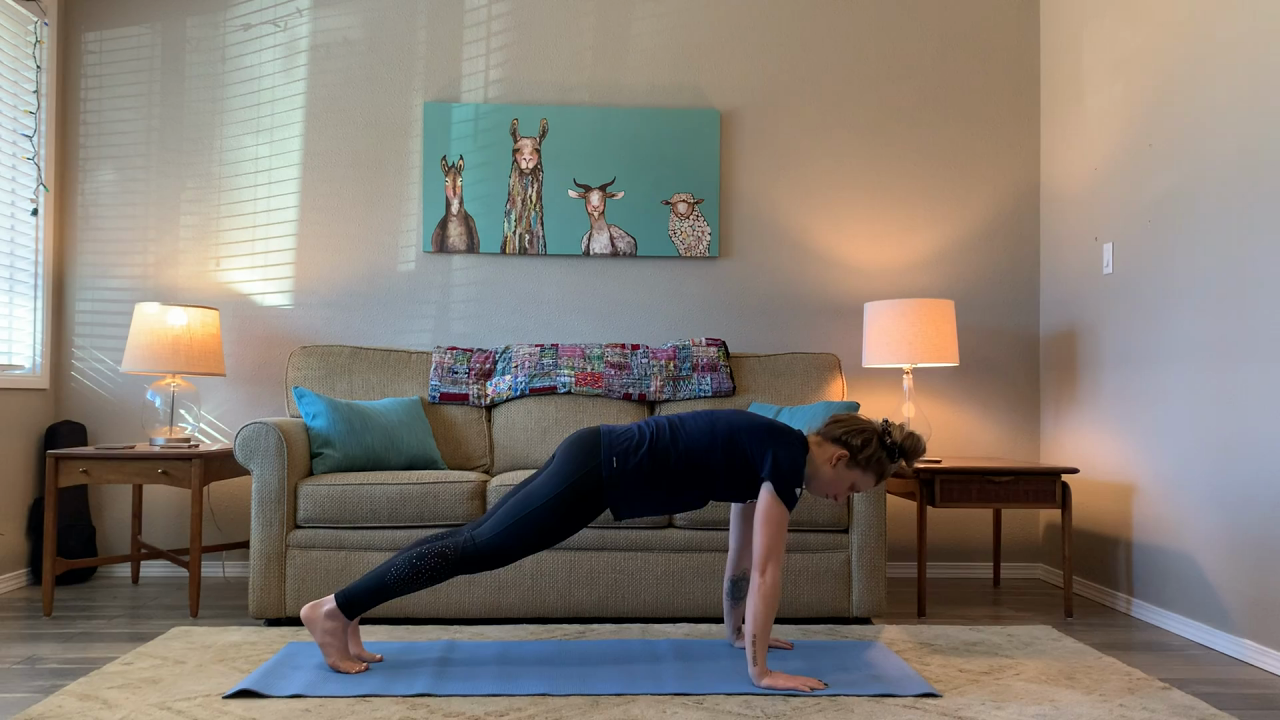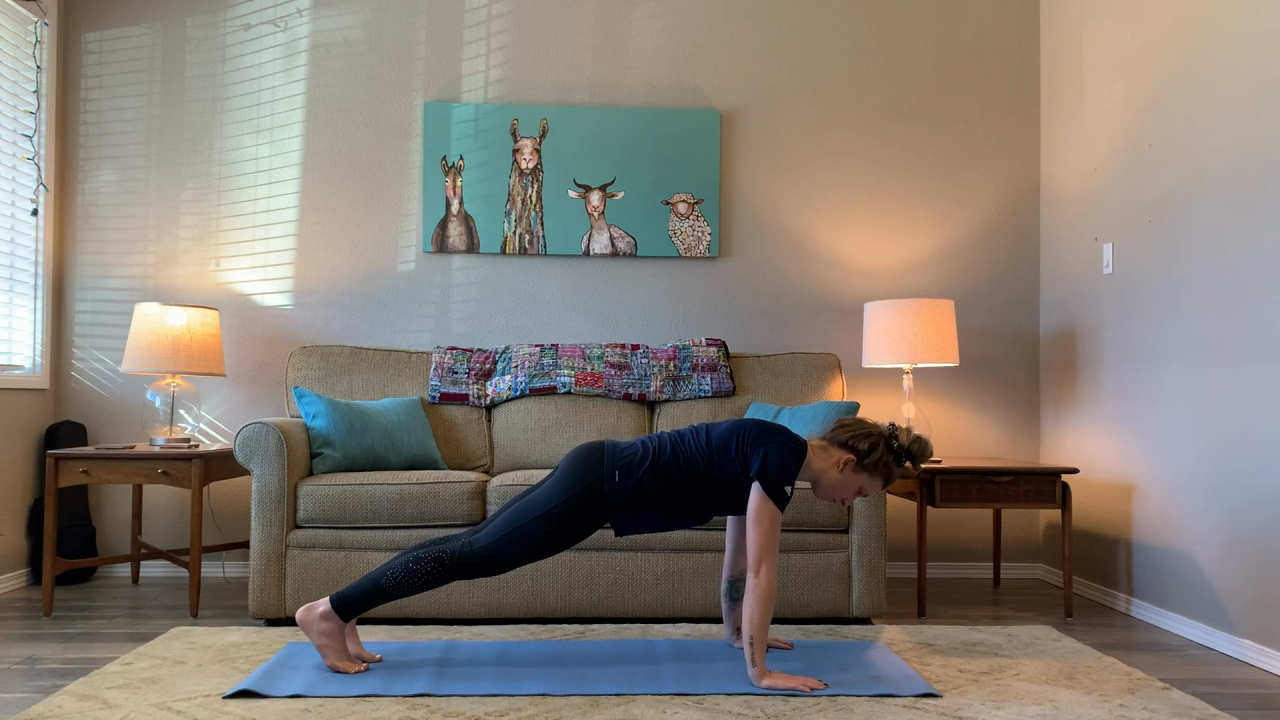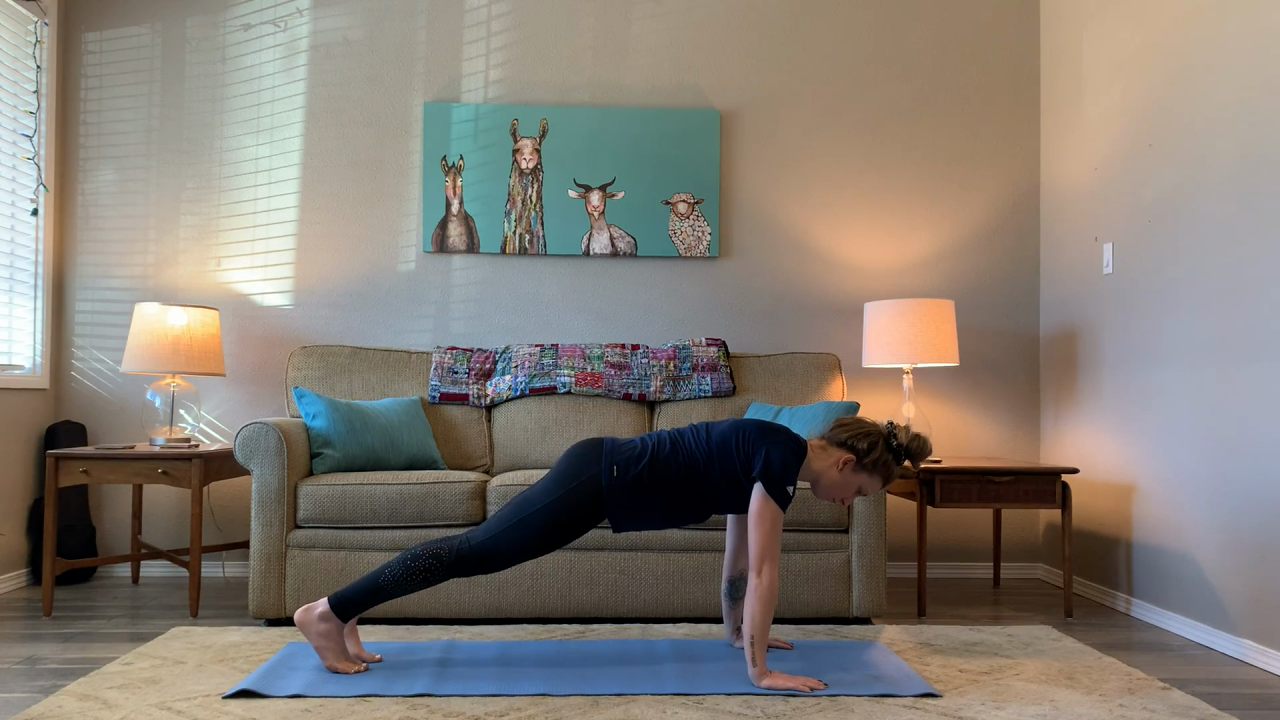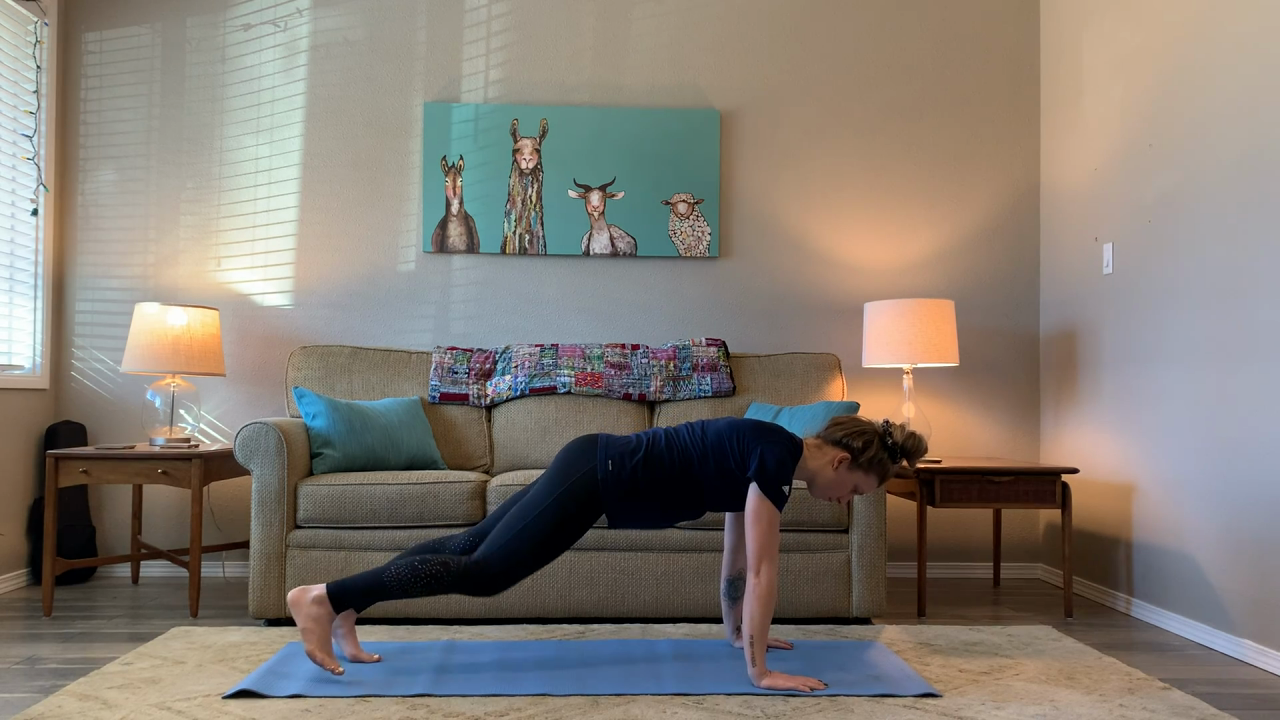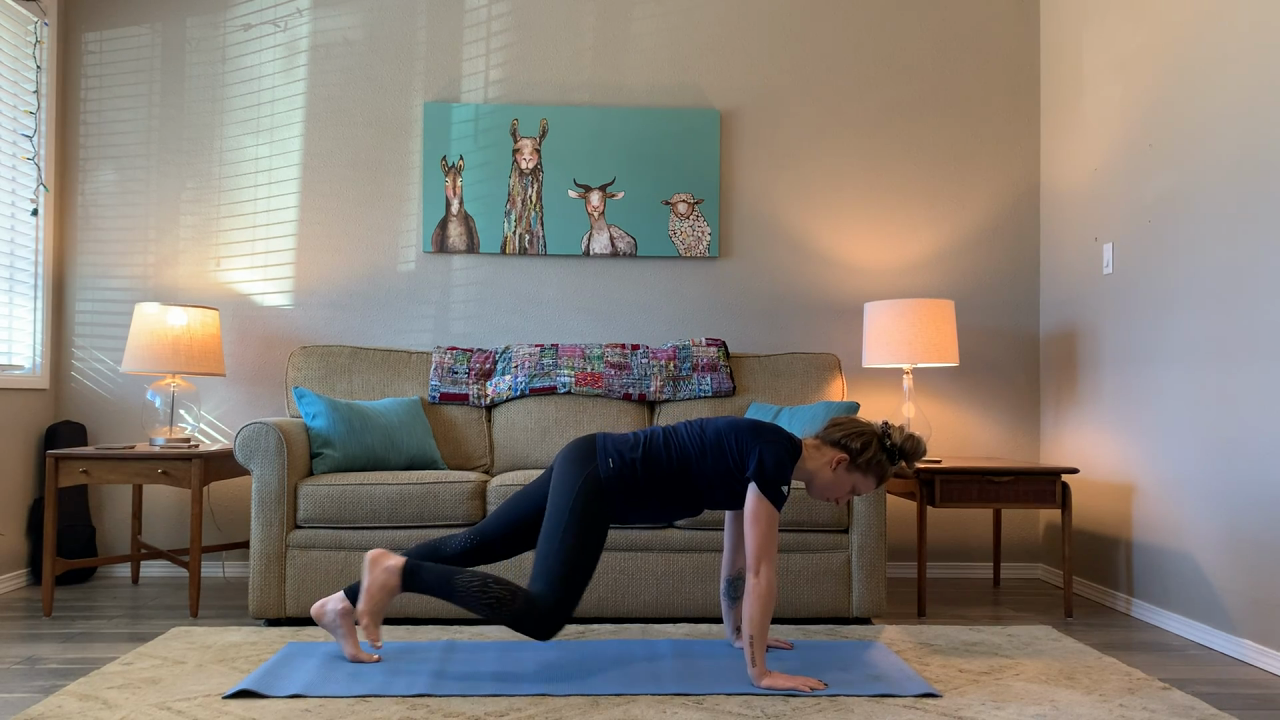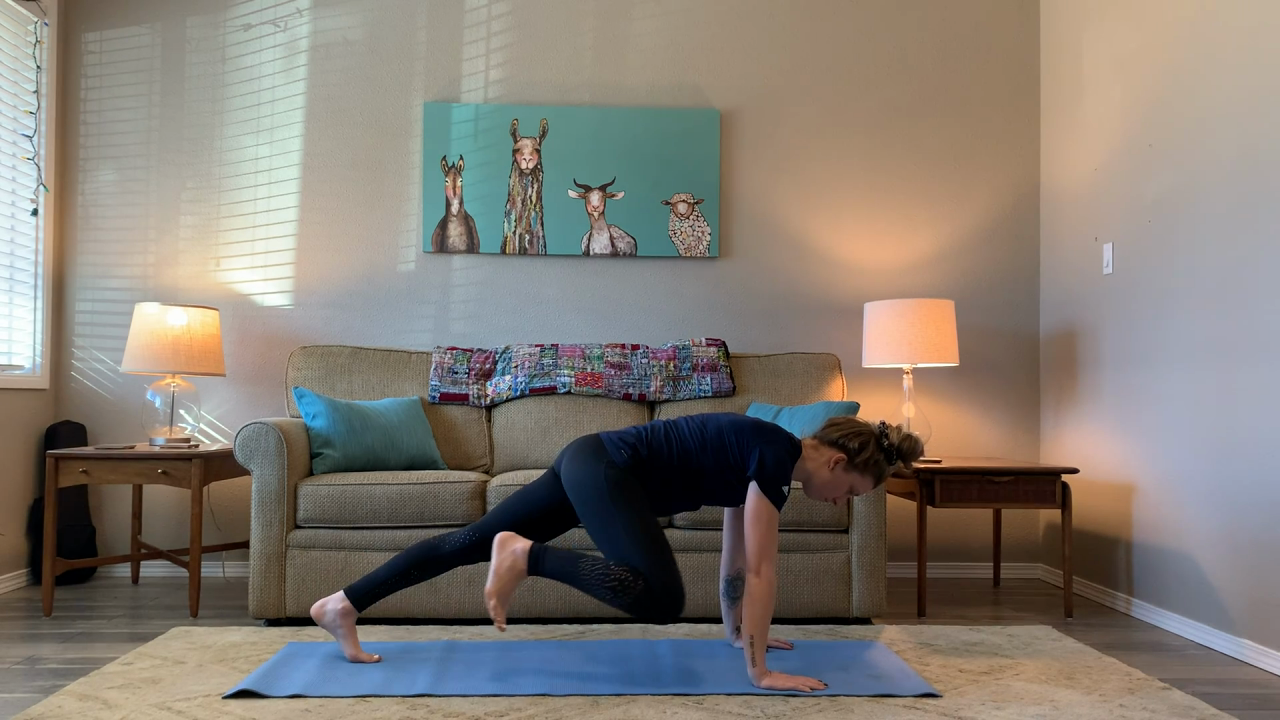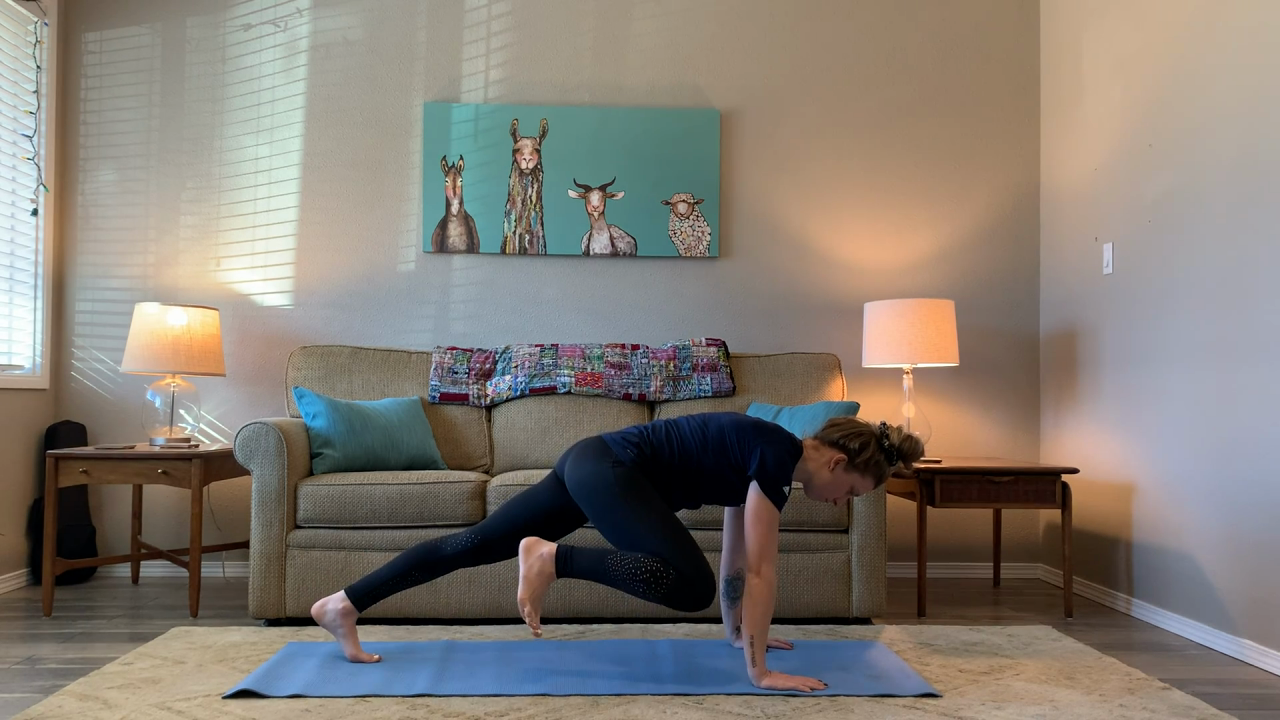
dt=0.4s
person 1, frame 1
left shoulder: (768, 455)
right shoulder: (791, 456)
left elbow: (742, 553)
right elbow: (766, 567)
left wrist: (737, 629)
right wrist: (762, 669)
left hip: (595, 460)
right hip: (595, 470)
left knee: (472, 538)
right knee: (476, 549)
left ankle: (346, 606)
right ankle: (332, 612)
person 1, frame 2
left shoulder: (768, 459)
right shoulder: (781, 455)
left elbow: (736, 558)
right elbow: (760, 570)
left wrist: (736, 632)
right wrist: (760, 670)
left hip: (597, 475)
right hip: (597, 485)
left knee: (471, 543)
right knee: (472, 557)
left ankle: (343, 610)
right ankle: (327, 613)
person 1, frame 3
left shoulder: (768, 456)
right shoulder: (782, 455)
left elbow: (738, 556)
right elbow: (762, 570)
left wrist: (736, 630)
right wrist: (760, 669)
left hip: (600, 473)
right hip: (596, 481)
left knee: (475, 543)
right knee: (474, 552)
left ankle: (346, 610)
right ankle: (326, 614)
person 1, frame 4
left shoulder: (764, 457)
right shoulder: (778, 454)
left elbow: (737, 556)
right elbow: (761, 570)
left wrist: (738, 631)
right wrist: (760, 670)
left hip: (592, 471)
right hip: (593, 476)
left knee: (473, 543)
right knee: (482, 568)
left ankle: (343, 608)
right ankle: (322, 597)
person 1, frame 5
left shoulder: (761, 458)
right shoulder: (776, 455)
left elbow: (735, 557)
right elbow: (759, 570)
left wrist: (737, 631)
right wrist: (759, 669)
left hip: (589, 468)
right hip: (597, 472)
left knee: (471, 545)
right knee: (540, 616)
left ankle: (341, 605)
right ankle: (394, 571)
person 1, frame 6
left shoulder: (760, 458)
right shoulder: (778, 455)
left elbow: (734, 555)
right elbow: (759, 569)
left wrist: (737, 630)
right wrist: (759, 669)
left hip: (589, 465)
right hip: (602, 467)
left knee: (471, 541)
right knee: (660, 600)
left ankle: (341, 605)
right ankle: (528, 555)
person 1, frame 7
left shoulder: (761, 456)
right shoulder: (779, 455)
left elbow: (736, 556)
right elbow: (759, 569)
left wrist: (739, 631)
right wrist: (759, 668)
left hip: (591, 466)
right hip: (606, 467)
left knee: (472, 544)
right knee: (690, 584)
left ankle: (341, 604)
right ankle: (552, 558)
